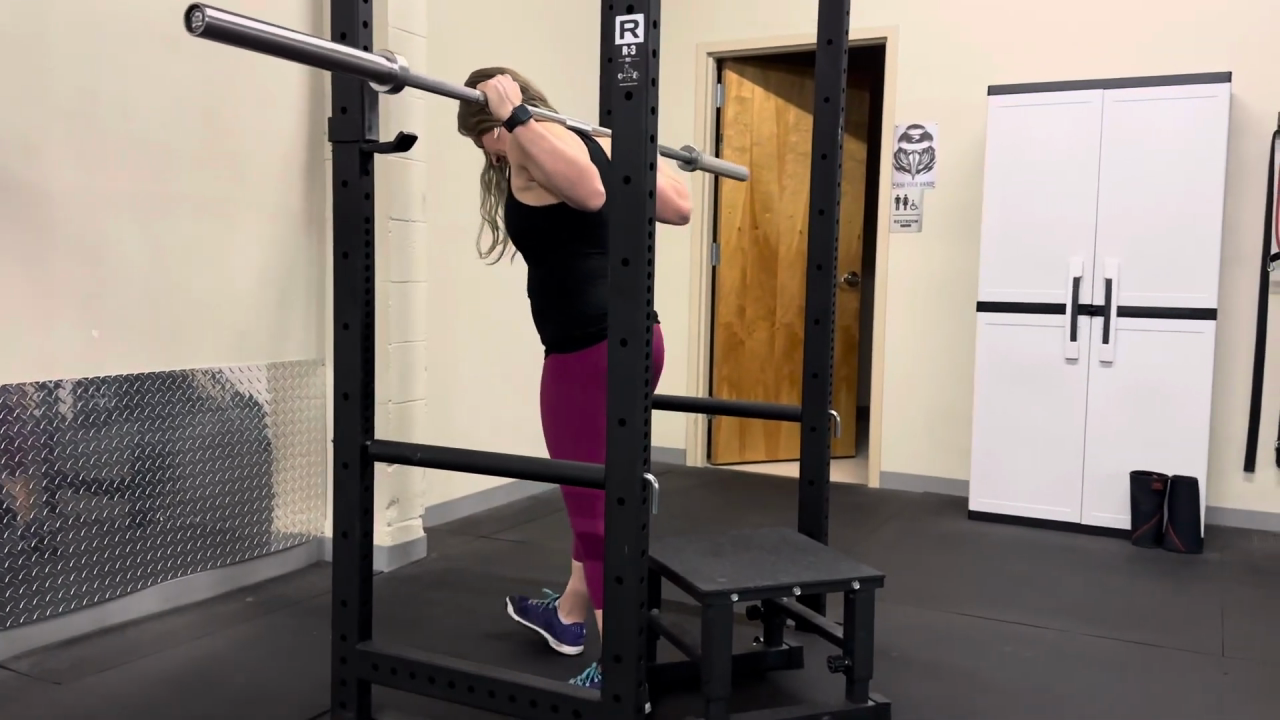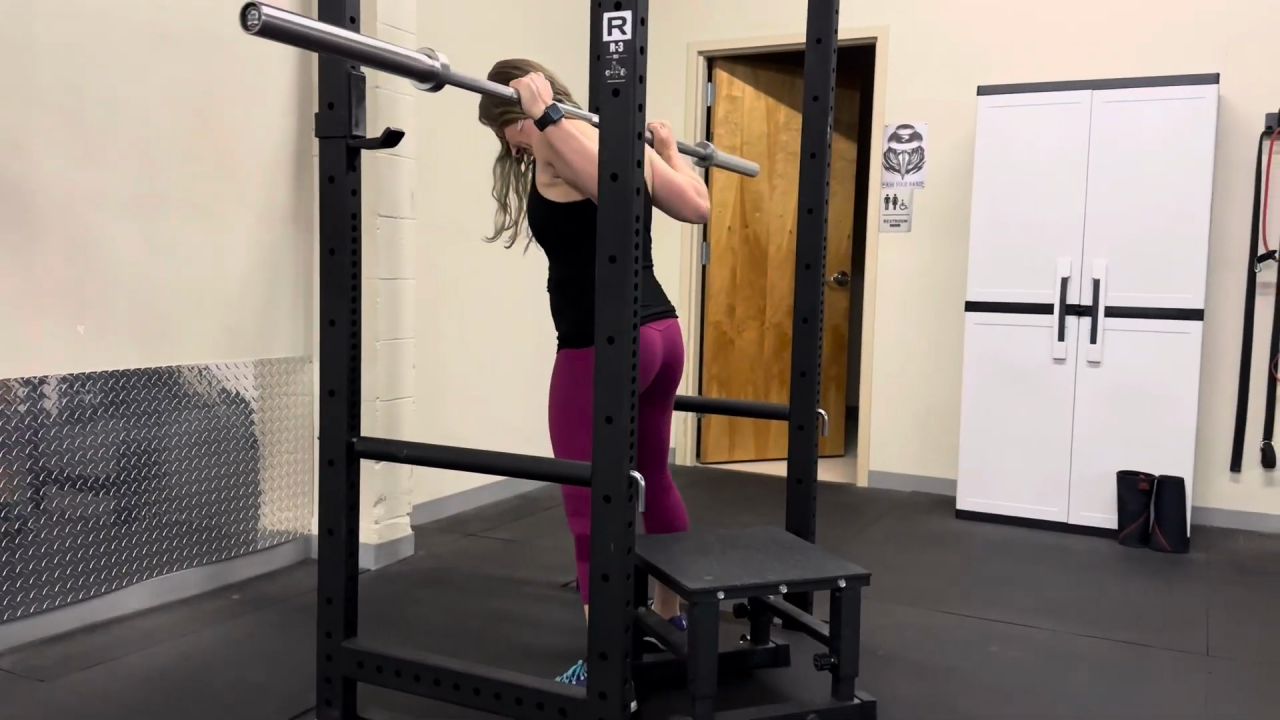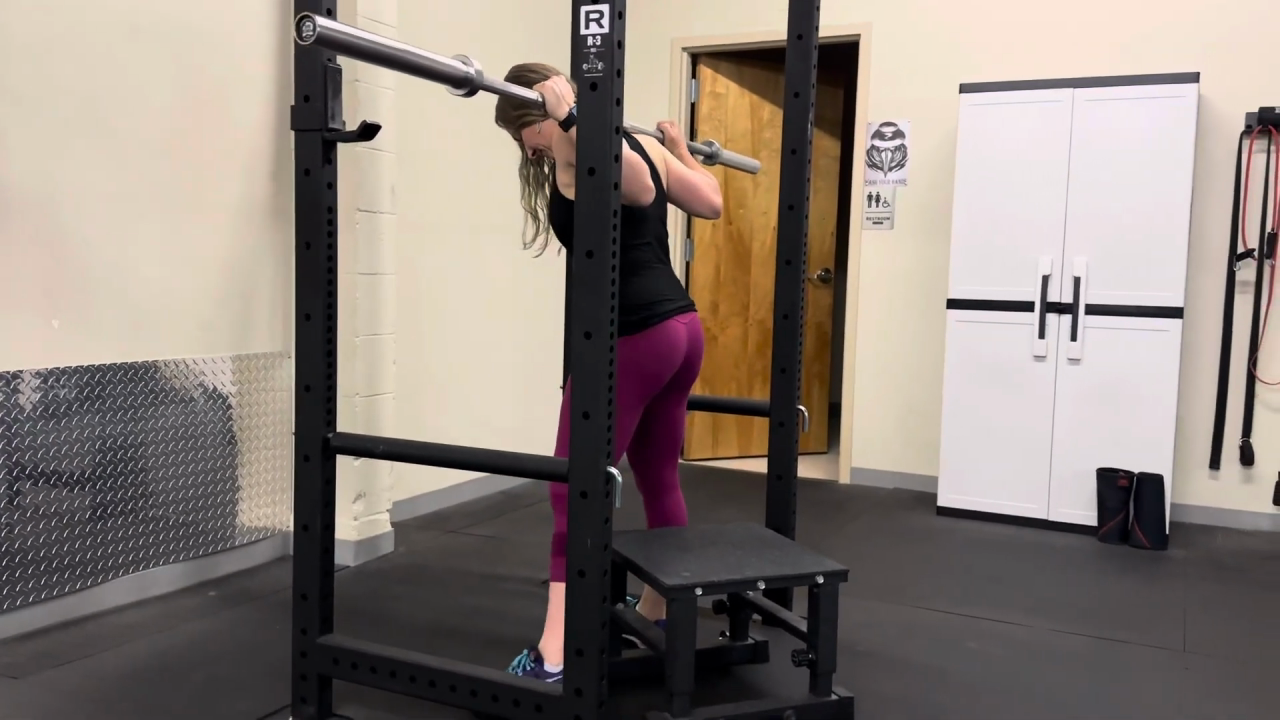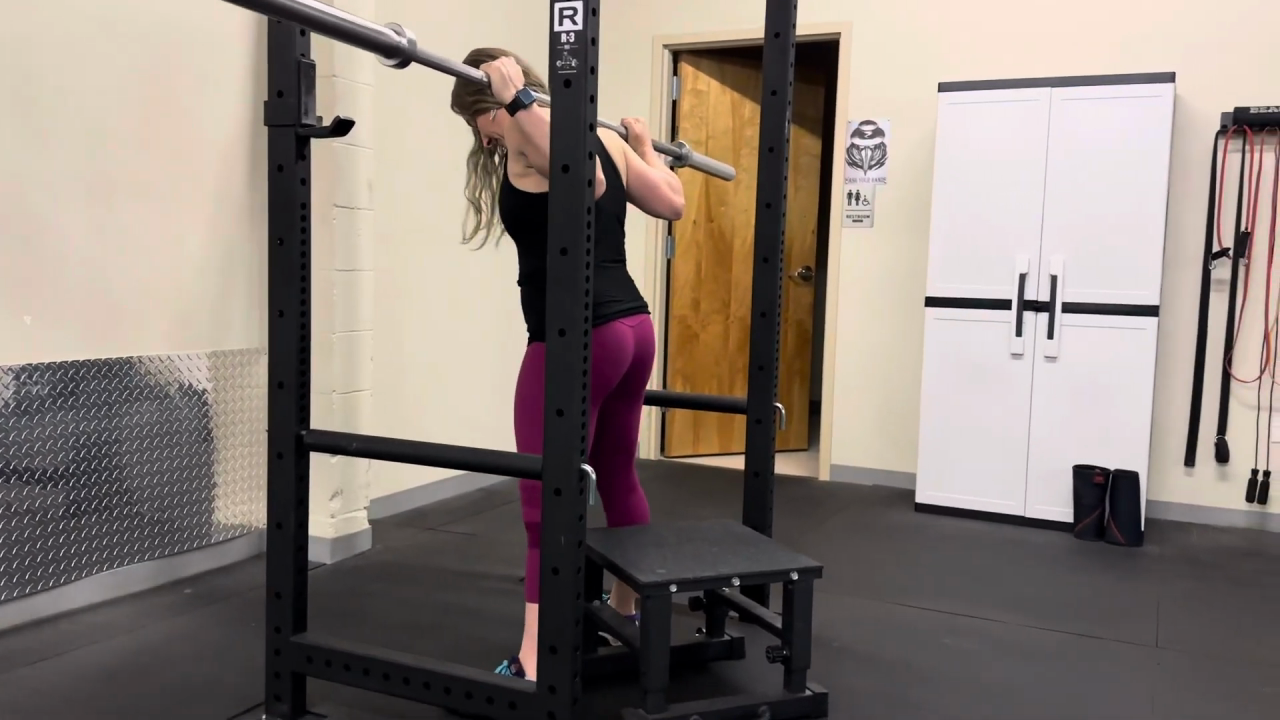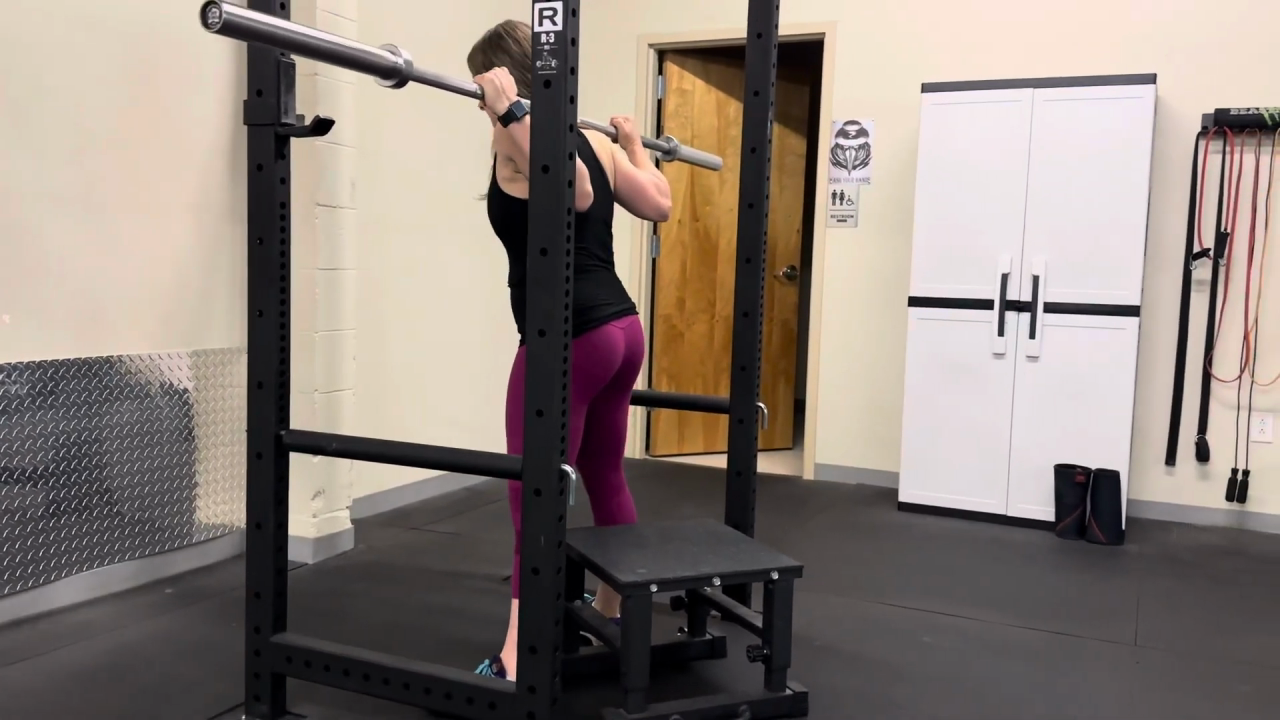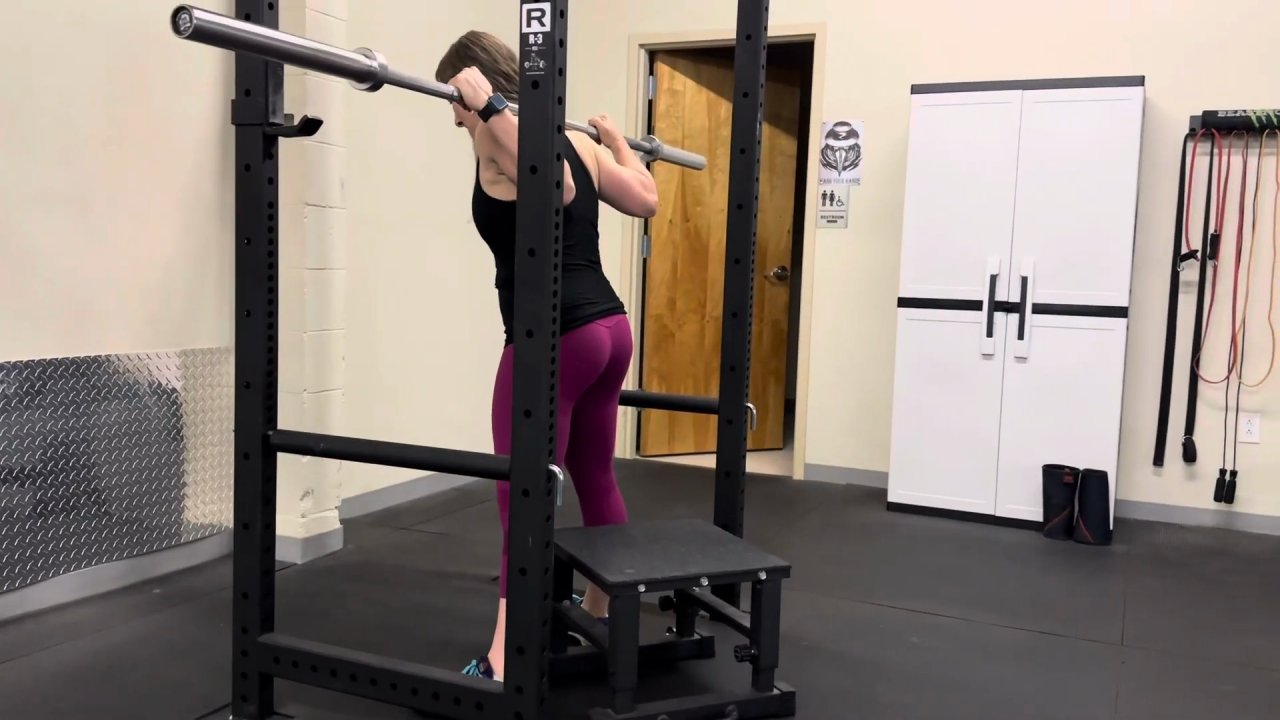
dt=0.5s
person 1, frame 1
left shoulder: (532, 144)
right shoulder: (603, 144)
left elbow: (588, 192)
right elbow: (679, 207)
left wrist: (514, 117)
left hip: (588, 352)
left knee: (594, 508)
right knee: (596, 493)
right ankle: (567, 614)
person 1, frame 2
left shoulder: (557, 144)
right elbow: (697, 206)
left wrist: (546, 117)
right wrist: (670, 150)
left hip: (602, 348)
right hip: (662, 335)
left knee: (591, 507)
right knee: (655, 483)
right ankle: (674, 612)
person 1, frame 3
left shoulder: (577, 146)
right shoulder: (640, 141)
left elbow: (635, 184)
right elbow: (710, 201)
left wrist: (571, 118)
right wrist: (679, 149)
left hip: (630, 340)
right hip: (680, 329)
left knee: (575, 489)
right knee: (659, 480)
left ankle: (554, 654)
right ankle: (657, 610)
person 1, frame 4
left shoulder: (528, 139)
right shoulder: (604, 138)
left elbow: (583, 178)
right elbow: (672, 202)
left wrist: (518, 102)
right wrist: (644, 146)
right hip: (633, 330)
left knee: (547, 501)
right knee: (619, 482)
left ankle: (534, 664)
right ankle: (628, 609)
person 1, frame 5
left shoulder: (518, 140)
right shoulder: (591, 139)
left elbow: (575, 193)
right elbow: (659, 204)
left wrist: (510, 111)
right wrist: (633, 144)
left hip: (567, 344)
right hip: (622, 331)
right knee: (607, 482)
left ankle: (517, 661)
right ankle: (612, 609)
person 1, frame 6
left shoulder: (501, 139)
right shoulder: (575, 138)
left elbow: (552, 186)
right elbow: (645, 199)
left wrist: (488, 108)
right wrist: (617, 142)
left hip: (553, 341)
right hip: (609, 330)
right knee: (595, 481)
left ankle: (505, 662)
right ankle: (600, 611)
